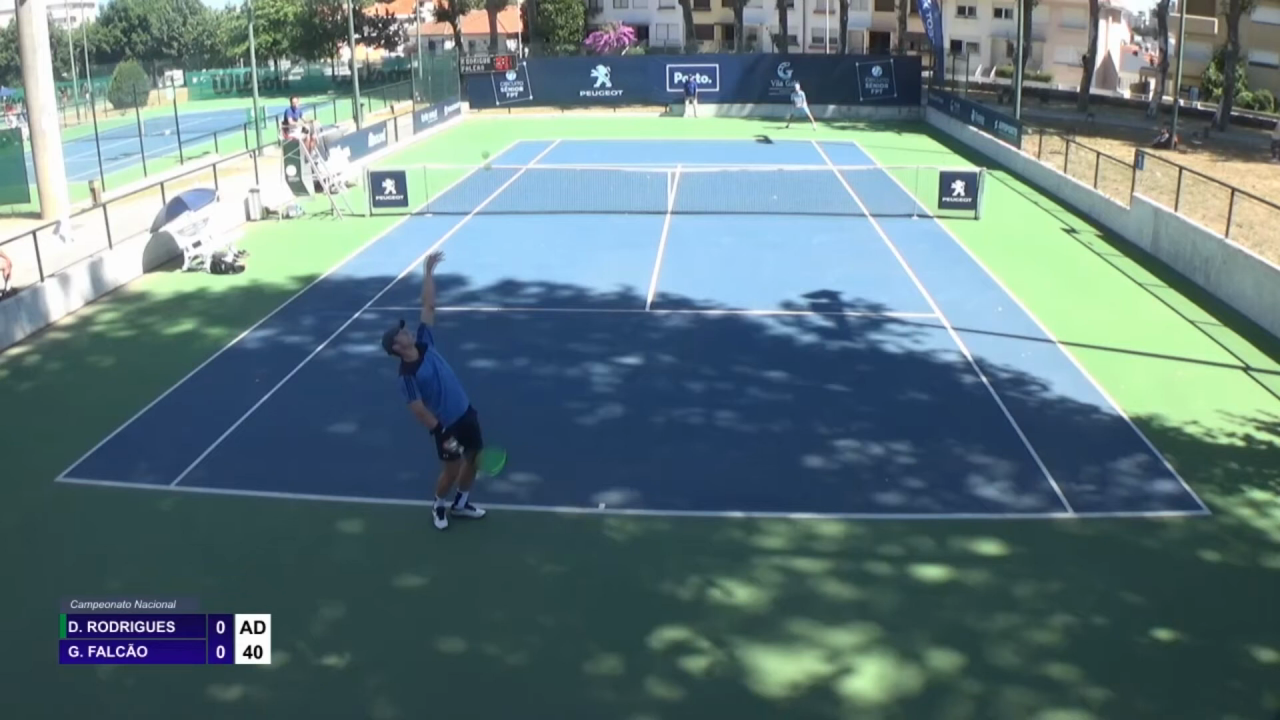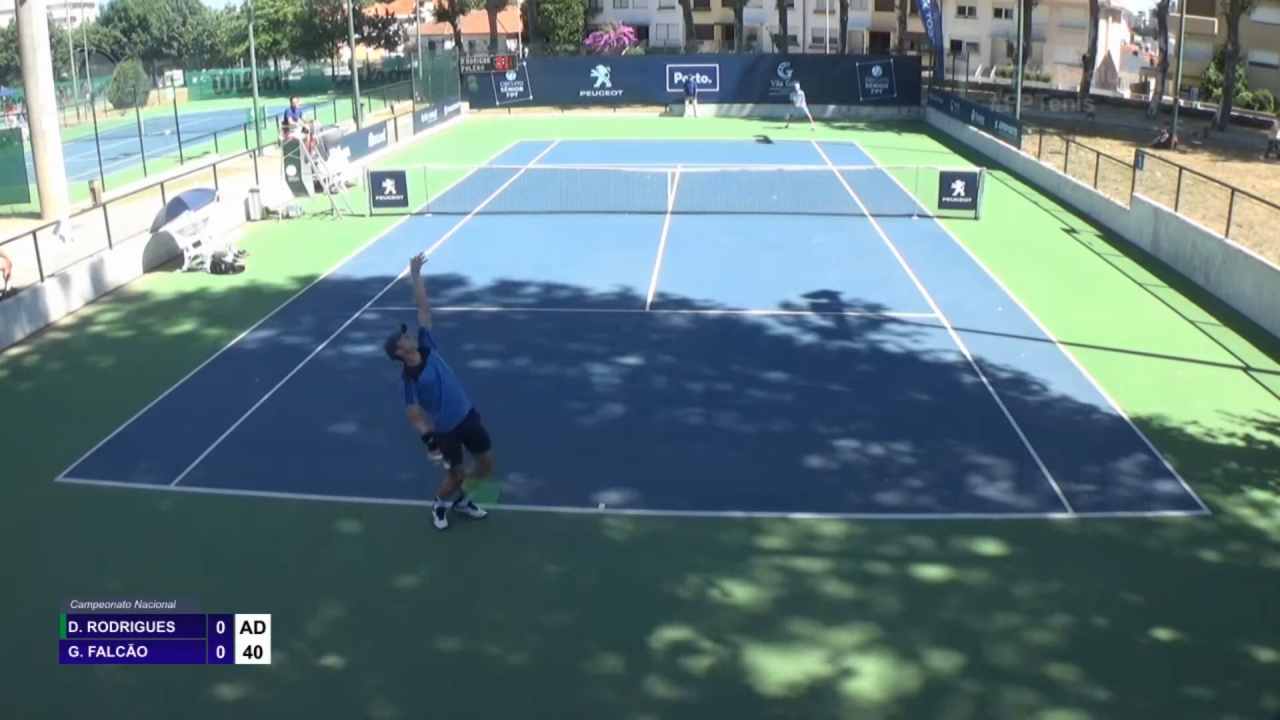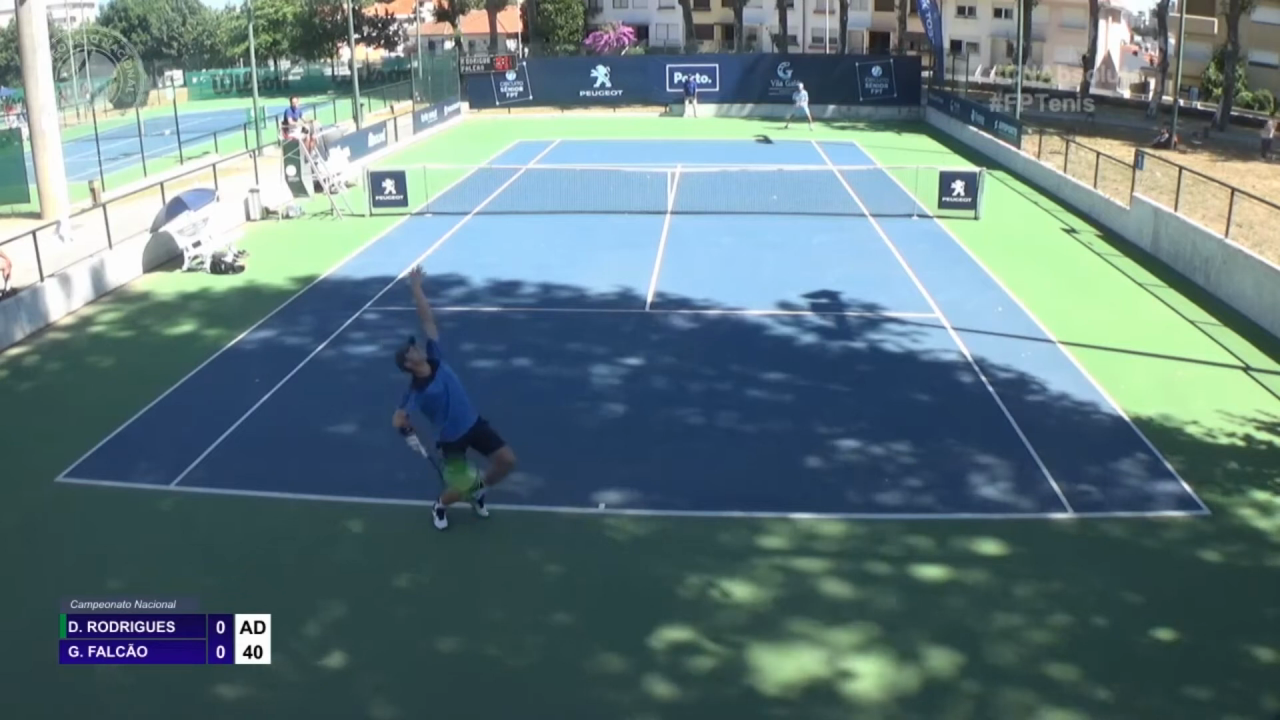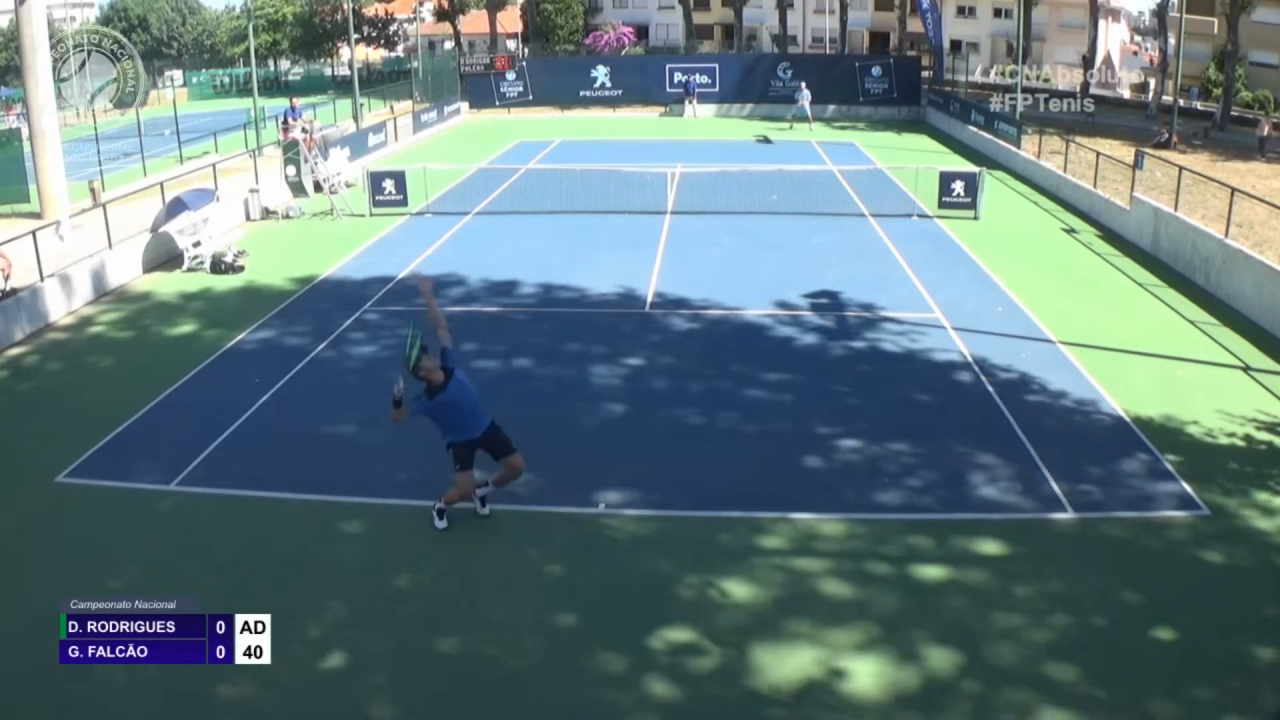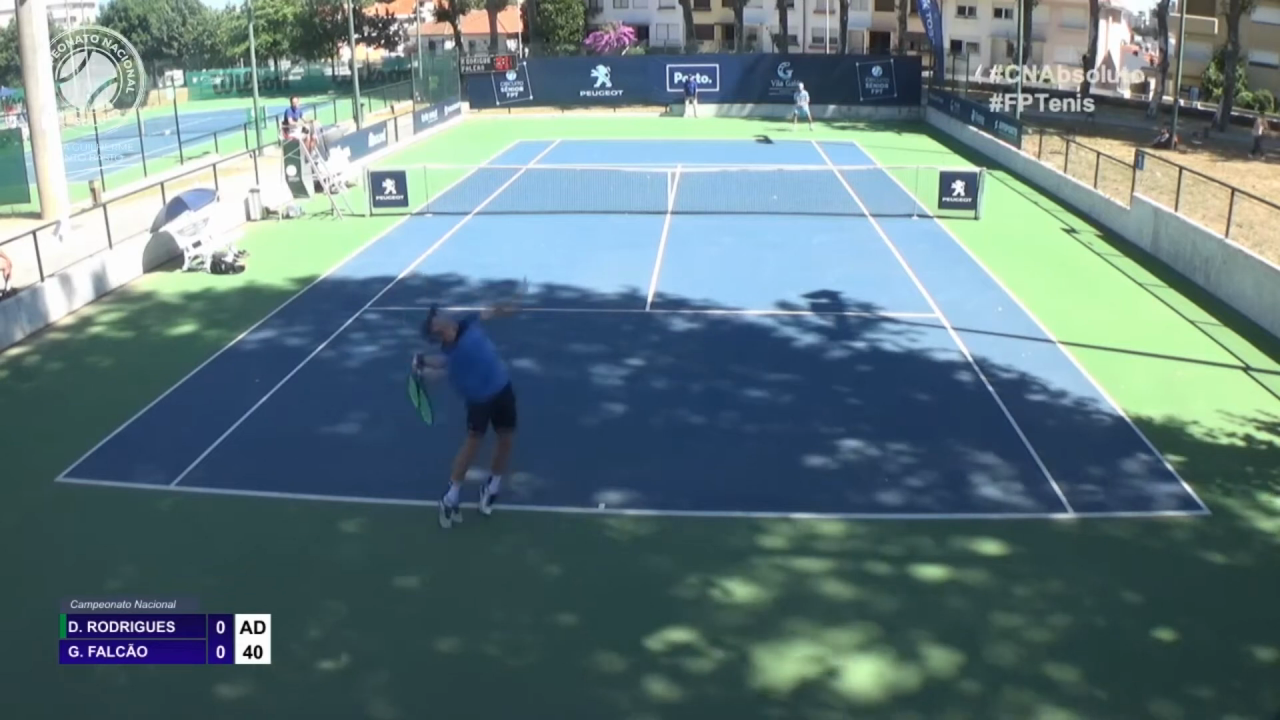
dt=0.2s
person 1, frame 1
left shoulder: (424, 343)
right shoulder: (407, 376)
left elbow: (428, 305)
right elbow: (420, 411)
left wrist: (429, 271)
right wrist: (443, 435)
left hip: (465, 412)
right hip: (445, 425)
left knee: (474, 460)
right knee: (452, 470)
left ankle: (460, 503)
right ankle: (439, 505)
person 1, frame 2
left shoulder: (426, 347)
right shoulder: (409, 379)
left elbow: (424, 308)
right elbow: (414, 416)
left wrist: (416, 274)
right wrist: (431, 445)
left hip: (467, 415)
right hip: (444, 430)
left knee: (486, 463)
right knee: (456, 476)
left ankle: (462, 500)
right ankle: (440, 505)
person 1, frame 3
left shoulder: (435, 360)
right shoulder: (415, 392)
left elbow: (427, 320)
right elbow: (398, 417)
left wrist: (416, 288)
right wrist: (407, 432)
left hip: (474, 423)
right hip: (450, 438)
left knee: (507, 461)
right knee: (459, 489)
left ankle: (478, 492)
right ankle: (440, 506)
person 1, frame 4
left shoulder: (450, 368)
right shoulder: (425, 399)
left elbow: (440, 327)
right elbow: (398, 418)
left wrist: (428, 296)
right wrist: (397, 399)
left hip: (487, 428)
right hip: (462, 441)
left knee: (516, 467)
right knee: (463, 489)
left ankle: (484, 489)
right ankle: (440, 505)
person 1, frame 5
left shoulder: (469, 326)
right shoulder: (448, 353)
left elbow: (489, 314)
right wrist: (423, 365)
left hip: (503, 392)
right hip: (479, 399)
left knee: (505, 444)
right knee: (471, 448)
left ankle: (490, 490)
right ankle: (450, 497)
